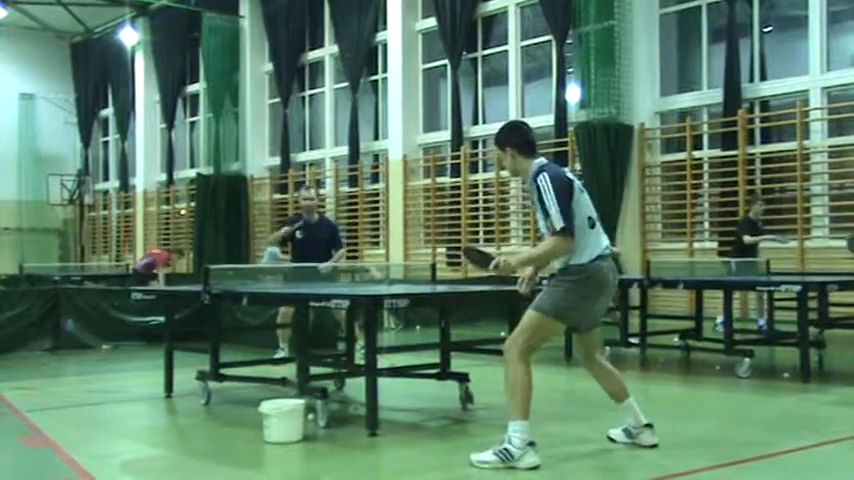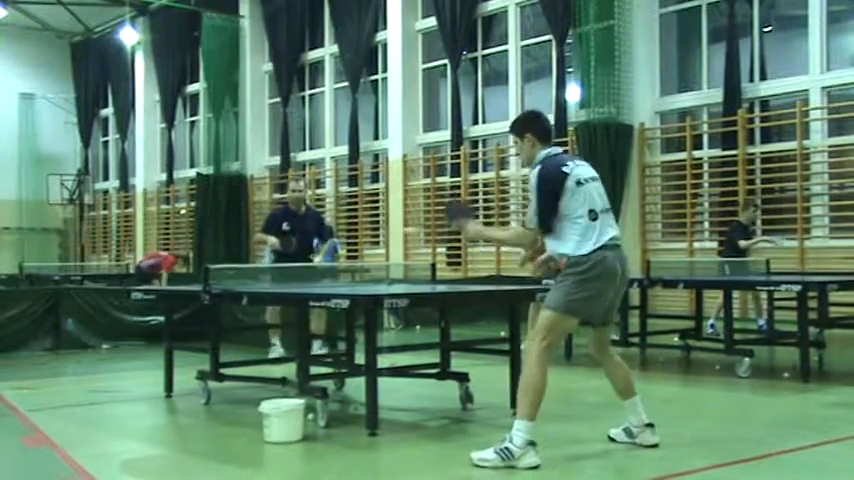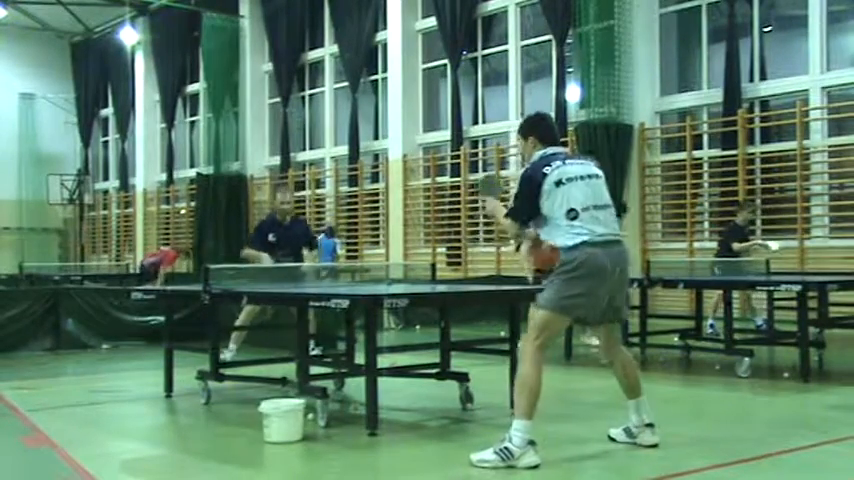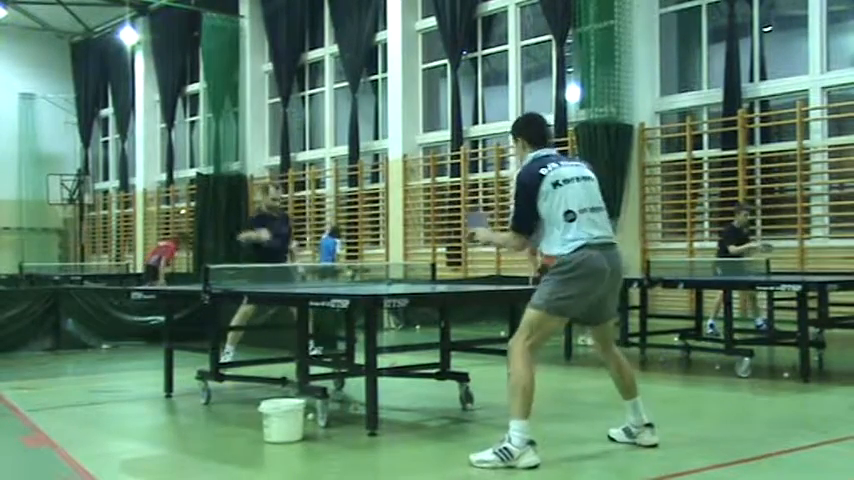
dt=0.2s
person 1, frame 1
left shoulder: (546, 179)
right shoulder: (551, 174)
left elbow: (563, 242)
left wrist: (518, 260)
right wrist: (534, 267)
left hip: (582, 276)
right hip: (599, 271)
left knee: (516, 349)
right knee: (591, 356)
left ankle: (519, 445)
right ankle: (640, 427)
person 1, frame 2
left shoulder: (546, 171)
right shoulder: (579, 166)
left elbow: (531, 235)
left wrist: (484, 233)
right wrist: (553, 255)
left hip: (589, 266)
right hip: (612, 261)
left knee: (536, 349)
right knee: (602, 349)
left ankle: (520, 444)
right ankle: (640, 426)
person 1, frame 3
left shoulder: (535, 172)
right shoulder: (588, 165)
left elbow: (515, 228)
left wrist: (496, 209)
right wrist: (541, 232)
left hip: (581, 263)
right hip: (614, 255)
left knee: (530, 347)
right knee: (613, 345)
left ankle: (520, 444)
right ankle: (642, 425)
person 1, frame 4
left shoulder: (530, 174)
right shoulder: (580, 167)
left elbow: (519, 241)
left wrist: (489, 236)
left hip: (576, 265)
right hip: (608, 258)
left knee: (521, 347)
right knee: (607, 346)
left ankle: (519, 444)
right ankle: (640, 426)
person 2, frame 1
left shoulder: (328, 225)
right shoulder: (293, 222)
left elbow: (341, 251)
right elbow: (271, 242)
left wrist: (331, 263)
right wrist: (282, 232)
left hip: (322, 276)
right hip: (299, 276)
left knee: (341, 312)
right knee: (285, 311)
right ankle: (283, 349)
person 2, frame 2
left shoulder: (315, 217)
right shoulder: (278, 214)
left elbow: (325, 240)
right elbow: (258, 237)
right wrist: (270, 239)
right knee: (273, 306)
left ankle: (318, 344)
right ankle: (276, 345)
person 2, frame 3
left shoulder: (301, 225)
right shoulder: (264, 226)
left elbow: (312, 249)
right elbow: (246, 252)
right wrist: (261, 256)
right knee: (250, 309)
left ankle: (311, 346)
right ankle: (231, 349)
person 2, frame 4
left shoulder: (284, 218)
right shoulder: (256, 219)
right elbow: (242, 238)
right wrist: (258, 235)
right knee: (245, 311)
right ankle: (228, 351)
person 3, frame 1
left shoulder: (758, 222)
right shoulder: (744, 222)
right elbow: (747, 240)
right wrist: (767, 237)
left hip: (752, 260)
right hip: (737, 260)
left knee: (760, 291)
left ankle: (761, 322)
right ankle: (720, 320)
person 3, frame 2
left shoulder: (749, 226)
right shoulder: (736, 227)
right elbow: (742, 245)
right wrist: (761, 239)
left hip: (741, 262)
right hip: (729, 262)
left knee: (755, 290)
left ankle: (761, 322)
right ankle: (712, 323)
person 3, frame 3
left shoulder: (745, 227)
right shoulder: (731, 228)
right elbow: (736, 247)
right wrist: (755, 242)
left hip: (734, 263)
right hip: (722, 263)
left knee: (746, 292)
right knee: (721, 292)
left ankle: (759, 322)
right ankle: (711, 323)
person 3, frame 4
left shoulder: (744, 229)
right shoulder: (728, 230)
right elbow: (732, 250)
left wrist: (752, 248)
right wrist: (749, 246)
left hip: (738, 265)
right hip: (724, 265)
left knee: (751, 292)
right knee: (723, 292)
left ankle: (759, 322)
right ankle: (711, 323)
